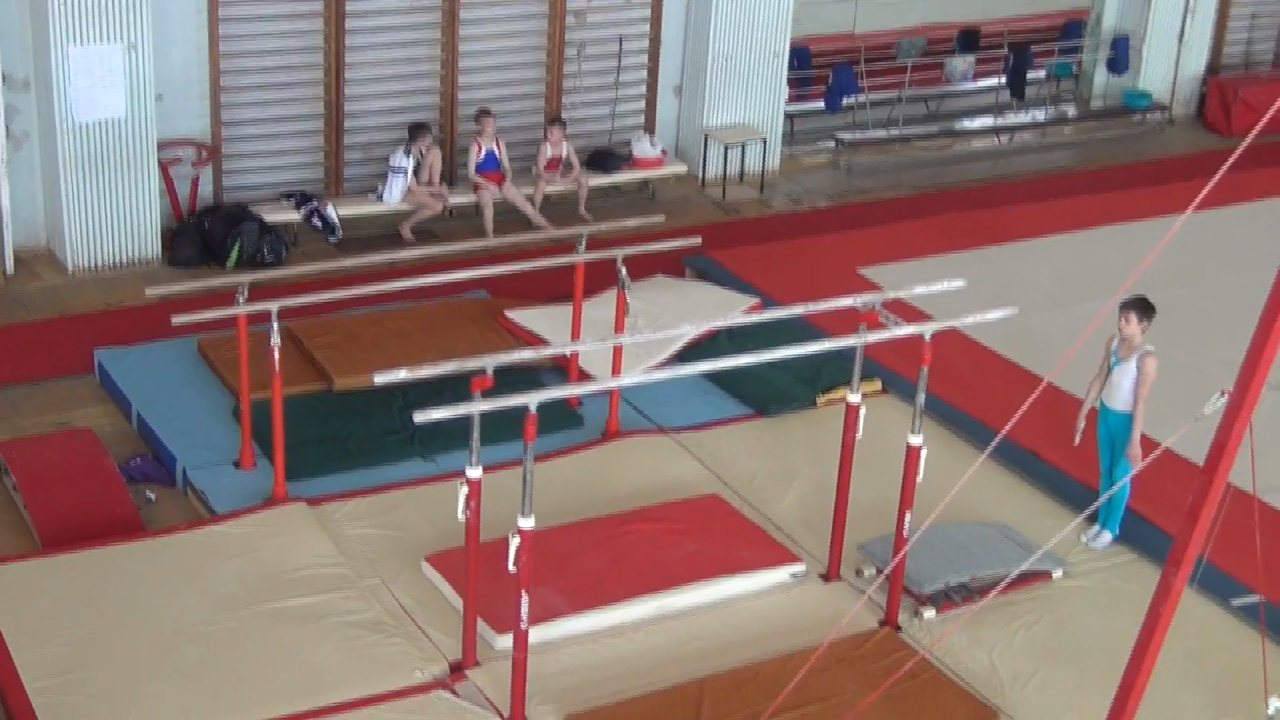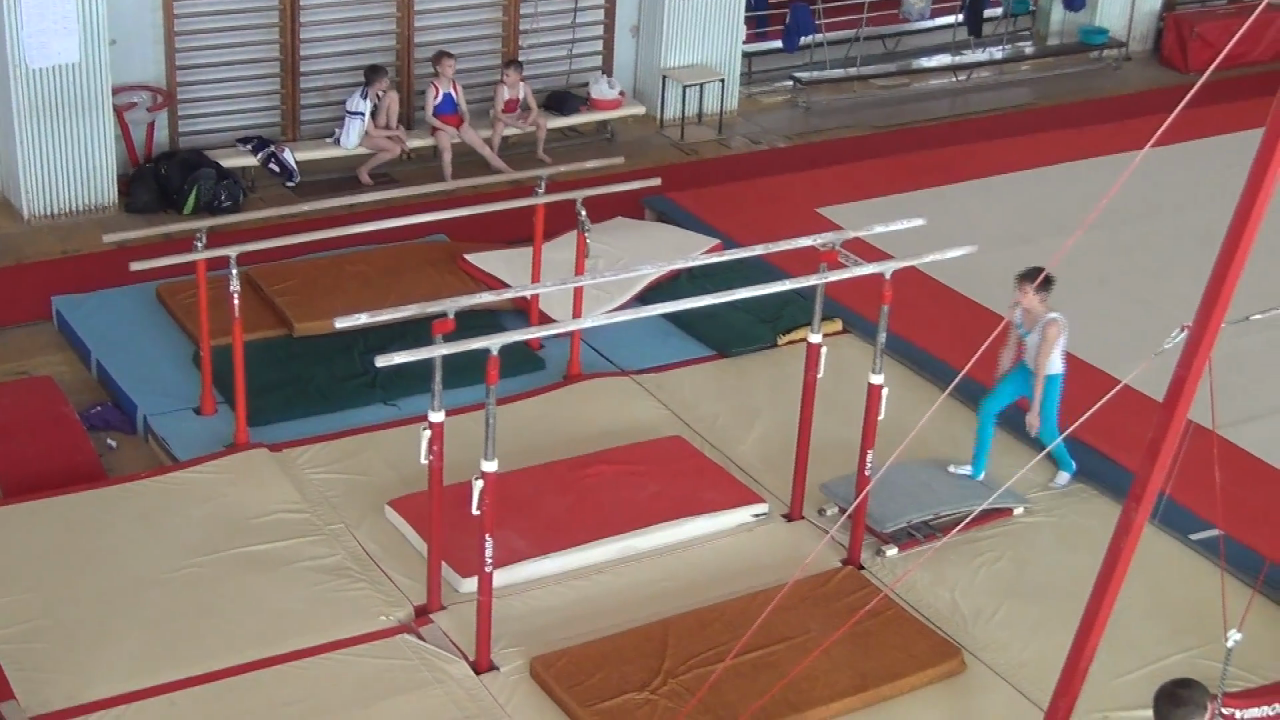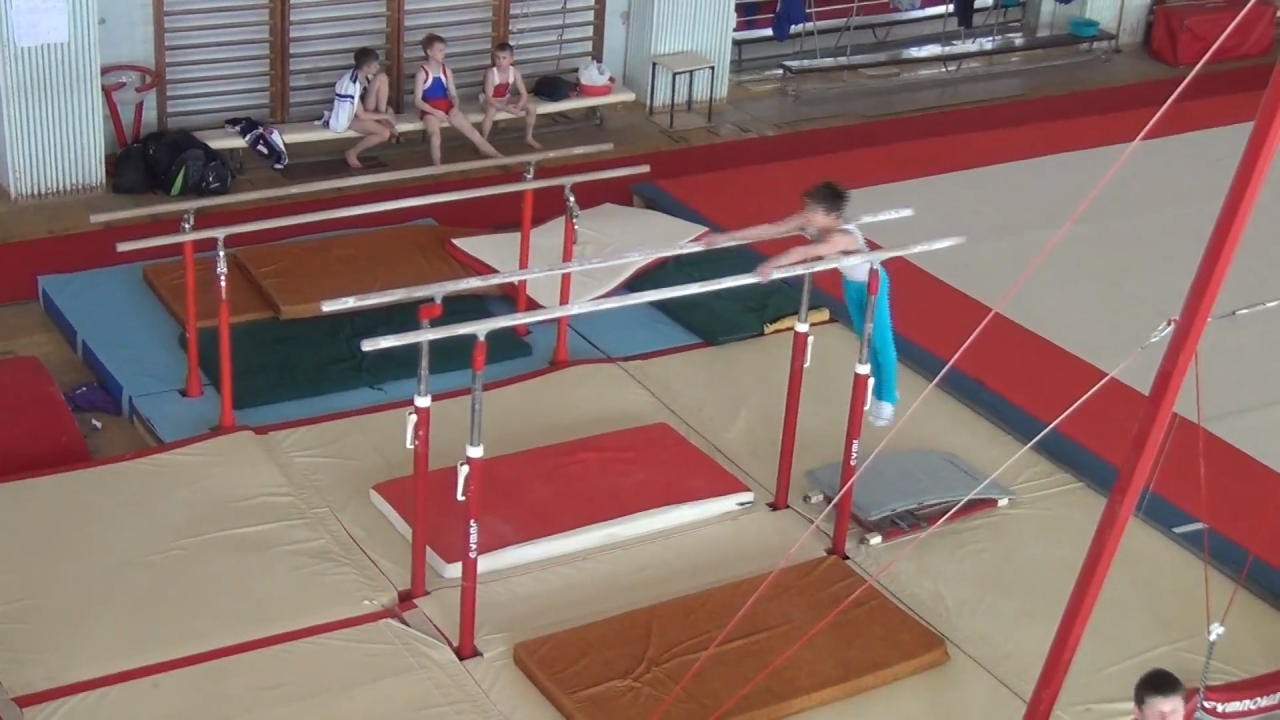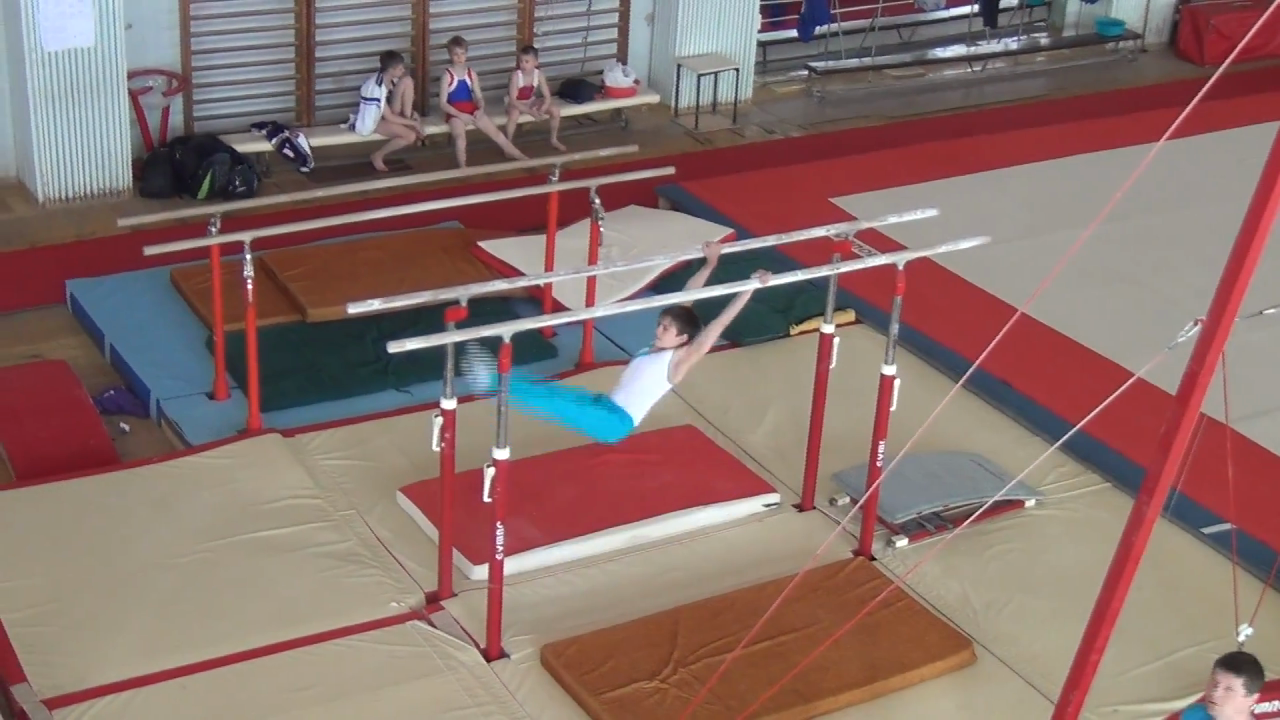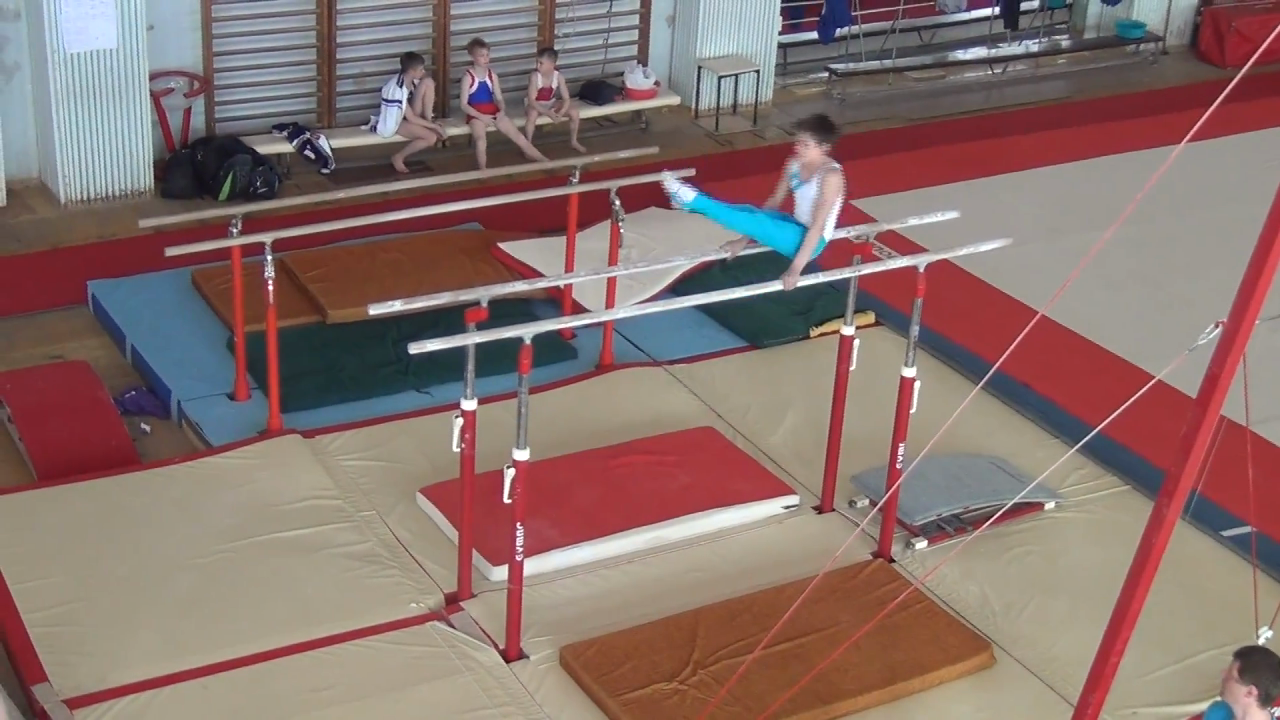
dt=1s
person 1, frame 1
left shoulder: (1146, 357)
right shoulder: (1113, 343)
left elbow: (1142, 402)
left wrist: (1135, 441)
right wrist: (1082, 414)
left hip: (1126, 419)
right hip: (1106, 412)
left knee: (1121, 476)
right knee: (1106, 471)
left ankle: (1111, 529)
right ankle: (1101, 522)
person 1, frame 2
left shoulder: (1051, 325)
right shoulder: (1017, 311)
left elbow: (1041, 370)
right elbow: (1011, 347)
left wrist: (1035, 410)
right wrist: (1000, 378)
left hip: (1048, 378)
right hip: (1024, 370)
left knee: (1045, 432)
right knee: (986, 410)
left ankle: (1066, 466)
right ankle: (977, 467)
person 1, frame 3
left shoulder: (842, 237)
right shoulder: (808, 221)
left elbow: (809, 252)
right elbow: (770, 230)
left wrist: (772, 264)
right wrist: (726, 237)
left hip: (872, 283)
right hip: (851, 283)
left knee: (881, 342)
right knee: (867, 341)
left ankle: (886, 397)
right ankle: (883, 392)
person 1, frame 4
left shoulder: (680, 360)
right shoulder: (657, 347)
left elbow: (717, 326)
right elbow: (684, 303)
left wrist: (751, 288)
right wrist: (710, 264)
left hip: (616, 422)
right hip: (605, 405)
left knee: (564, 406)
right knee: (557, 396)
left ankle: (492, 380)
right ankle: (491, 381)
person 1, frame 5
left shoulder: (832, 177)
right shoulder: (795, 163)
left elbow: (818, 227)
right elbow: (774, 201)
left wrist: (796, 268)
right wrist: (747, 238)
left hip: (810, 243)
right hip: (792, 226)
left knee: (759, 222)
right knee: (749, 212)
left ankle: (693, 199)
right ankle: (690, 200)
